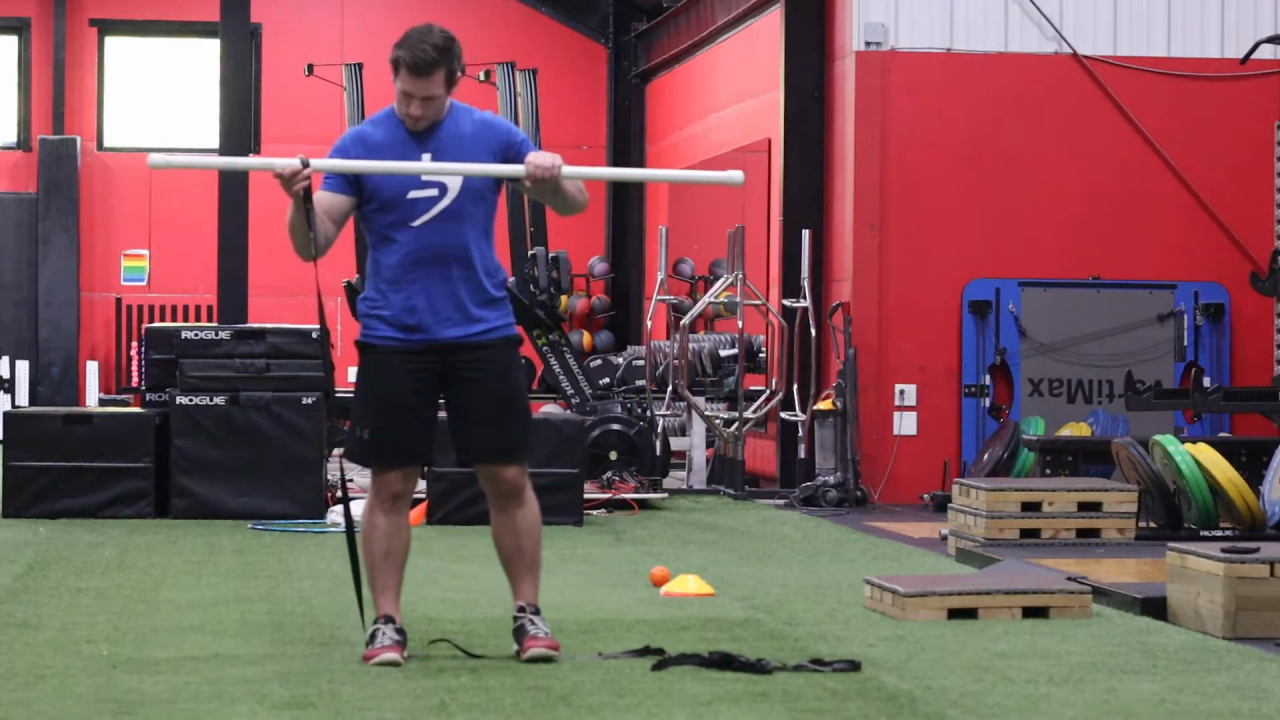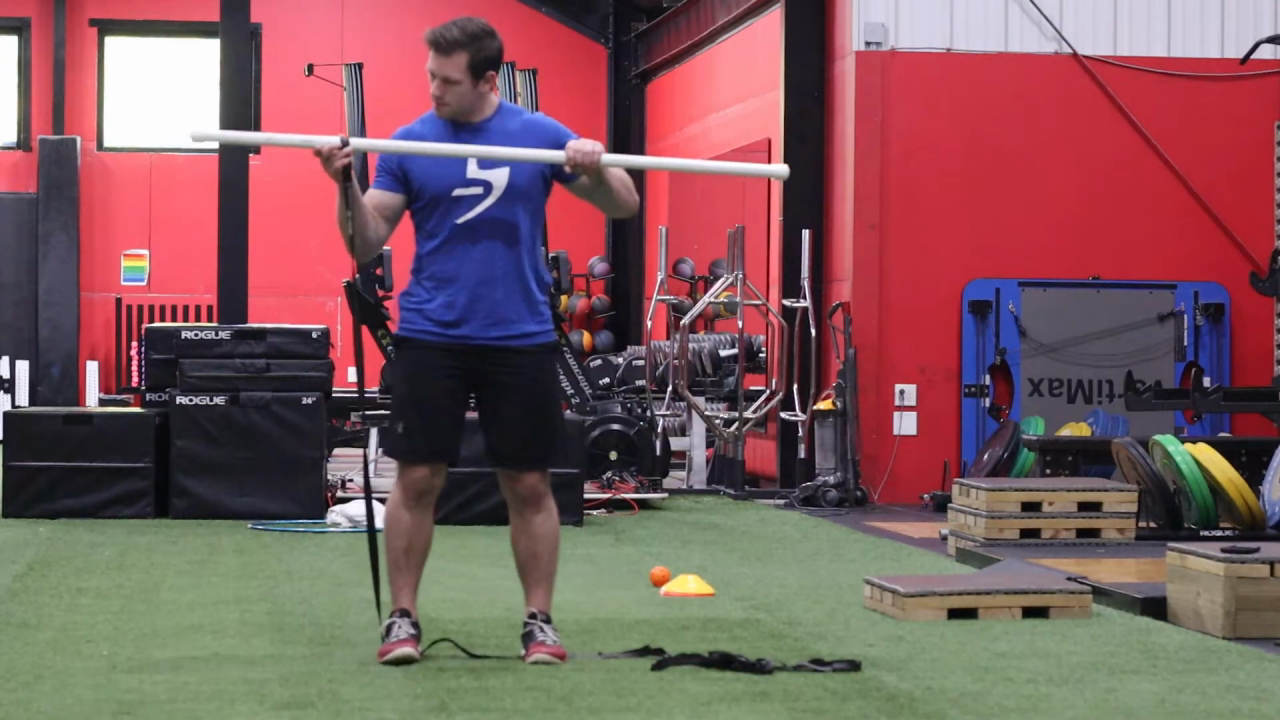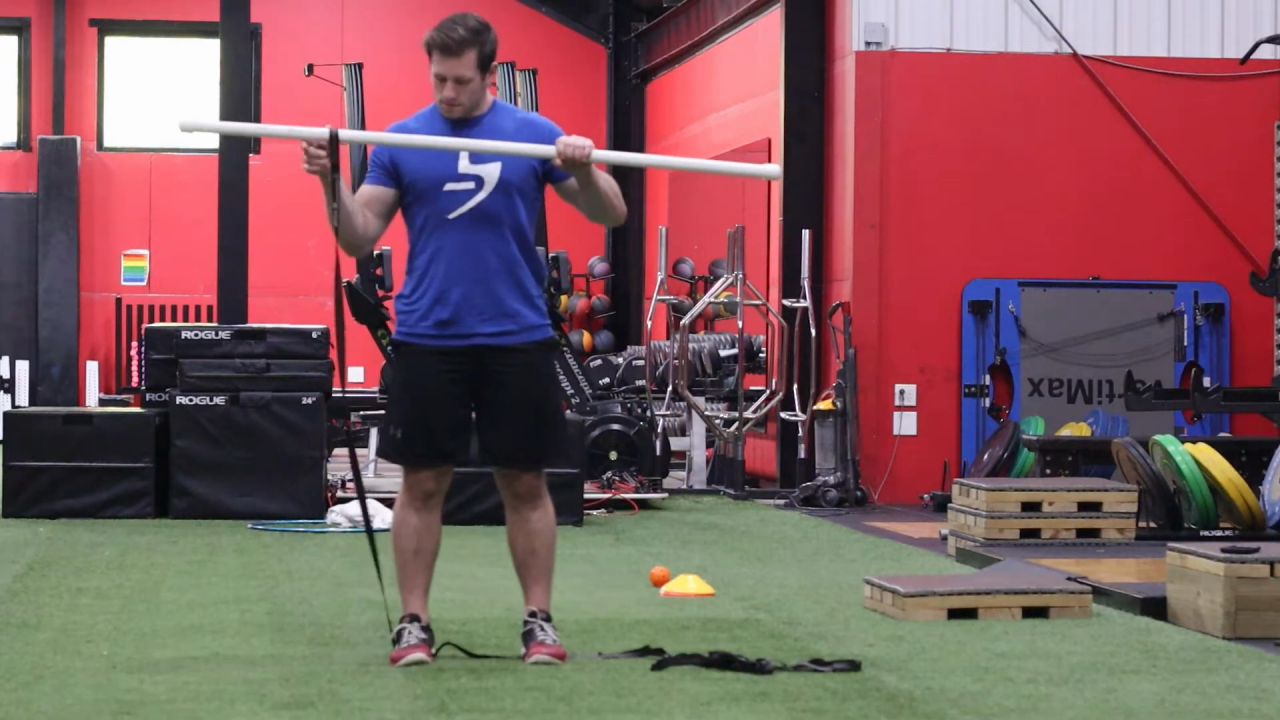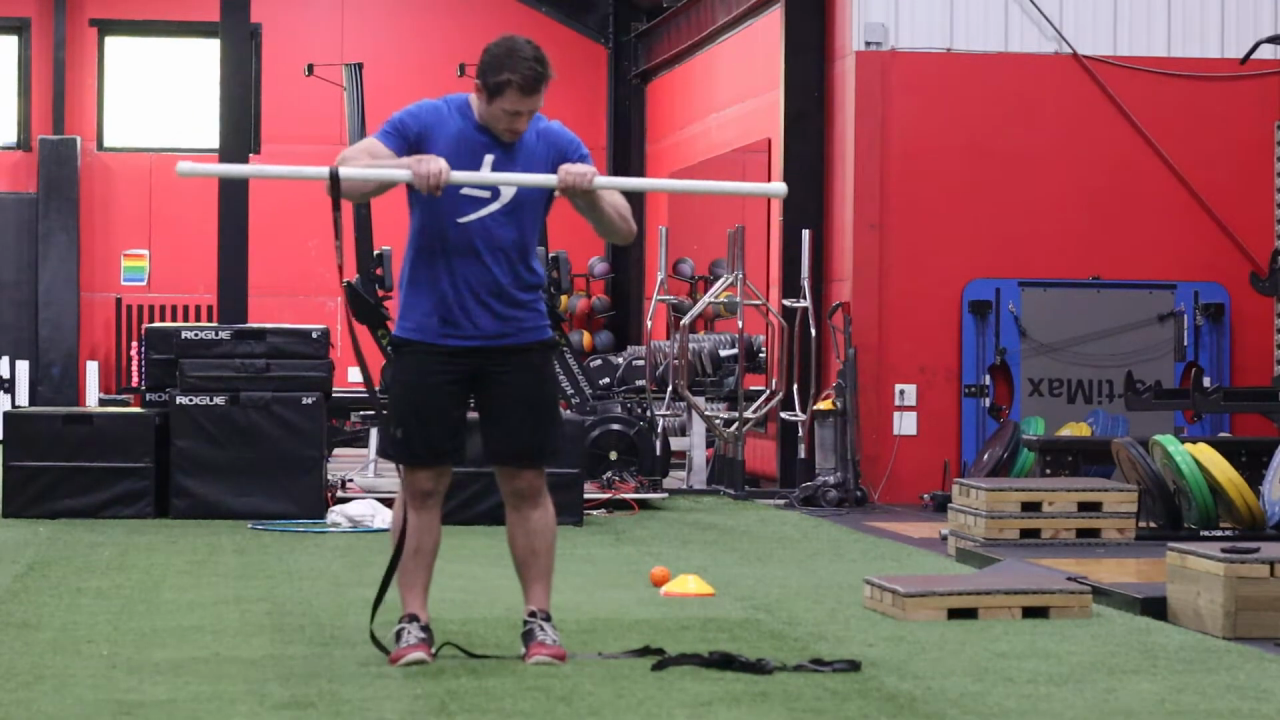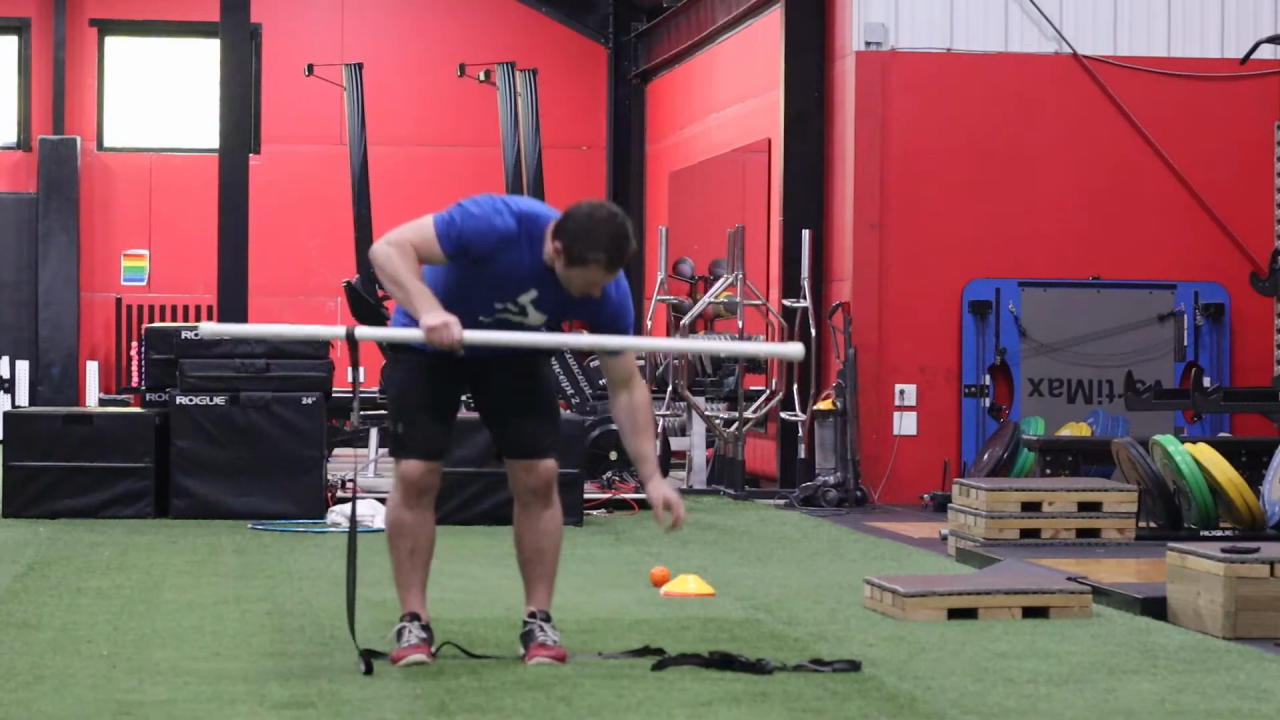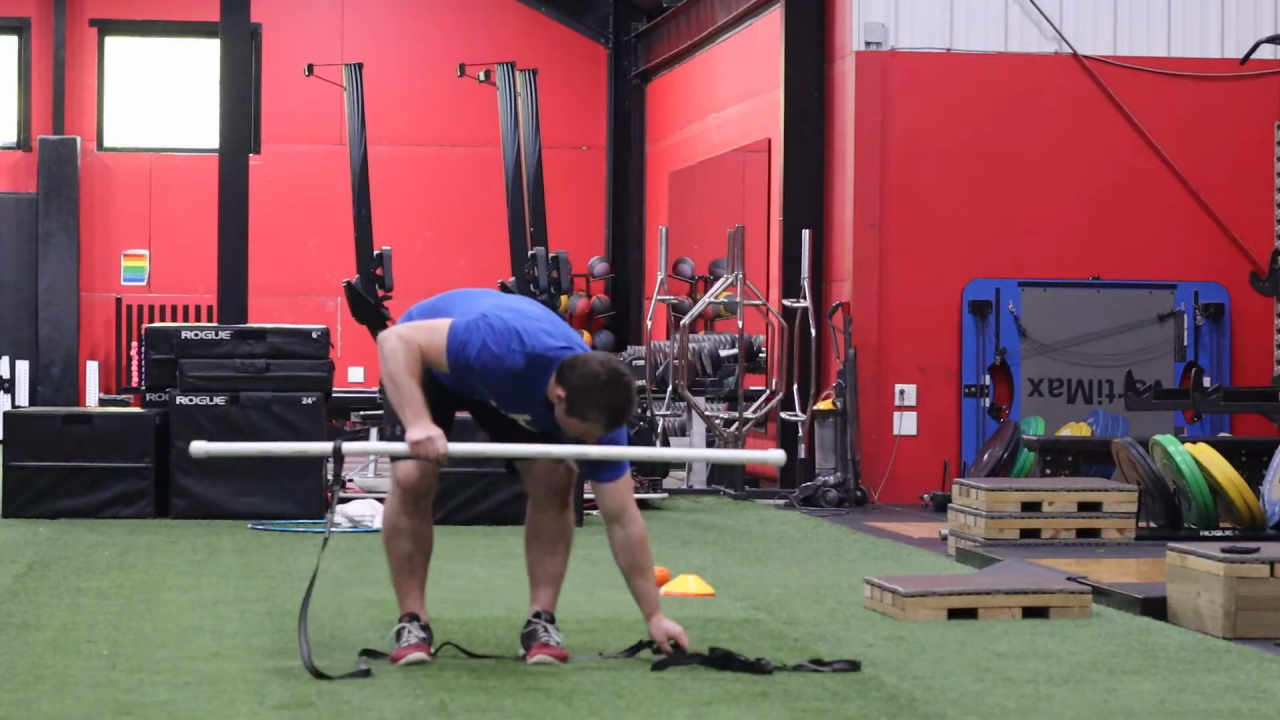
dt=0.4s
person 1, frame 1
left shoulder: (493, 135)
right shoulder: (359, 146)
left elbow: (574, 203)
right elbow: (312, 245)
left wrist: (553, 177)
right wrist: (299, 199)
left hip: (484, 333)
right hip: (394, 339)
left knee: (507, 478)
right knee: (391, 485)
left ankle: (528, 614)
right ankle: (387, 622)
person 1, frame 2
left shoulder: (541, 134)
right shoulder: (407, 144)
left elbow: (624, 205)
right elbow: (365, 244)
left wrist: (597, 168)
right wrist: (345, 185)
left hip: (521, 337)
right hip: (430, 335)
left knee: (529, 484)
right knee: (417, 479)
left ankle: (538, 620)
right ankle: (402, 616)
person 1, frame 3
left shoulder: (535, 133)
right shoulder: (400, 141)
left elbow: (612, 214)
right elbow: (359, 241)
left wrist: (585, 169)
right wrist: (332, 182)
left hip: (519, 339)
right hip: (428, 340)
left knee: (525, 483)
right knee: (422, 483)
left ankle: (538, 620)
right ankle: (413, 620)
person 1, frame 4
left shoulder: (557, 141)
right shoulder: (425, 122)
left elbow: (624, 231)
right elbow: (340, 178)
left wrist: (591, 190)
right wrist: (406, 164)
left hip: (519, 339)
right hip: (428, 336)
left knee: (525, 482)
right knee: (422, 483)
left ankle: (538, 619)
right ankle: (412, 620)
person 1, frame 5
left shoulder: (606, 288)
right shoulder: (494, 224)
left elbow: (625, 385)
right elbow: (387, 249)
left wrist: (652, 478)
right wrist: (429, 311)
left hip: (515, 358)
right hip: (428, 346)
left knee: (539, 476)
right knee: (416, 474)
left ankle: (538, 620)
right ankle: (412, 621)
person 1, frame 6
left shoulder: (596, 404)
right shoulder: (502, 348)
left elbow: (621, 518)
right elbow: (395, 339)
left wrist: (653, 615)
right wrist: (418, 422)
right hip: (428, 361)
left knee: (555, 478)
right knee: (413, 477)
left ankle: (541, 621)
right ankle: (412, 622)
